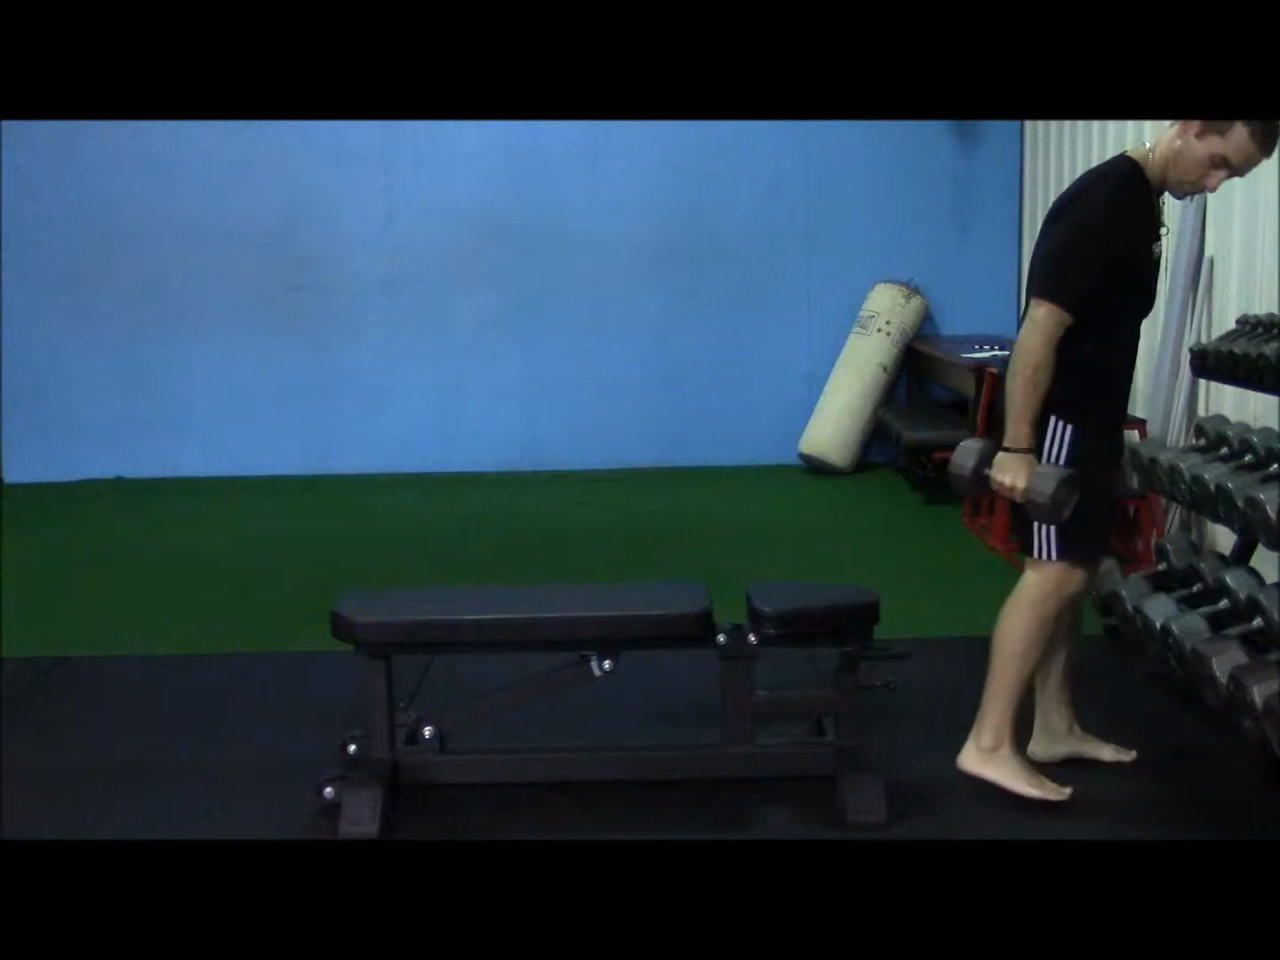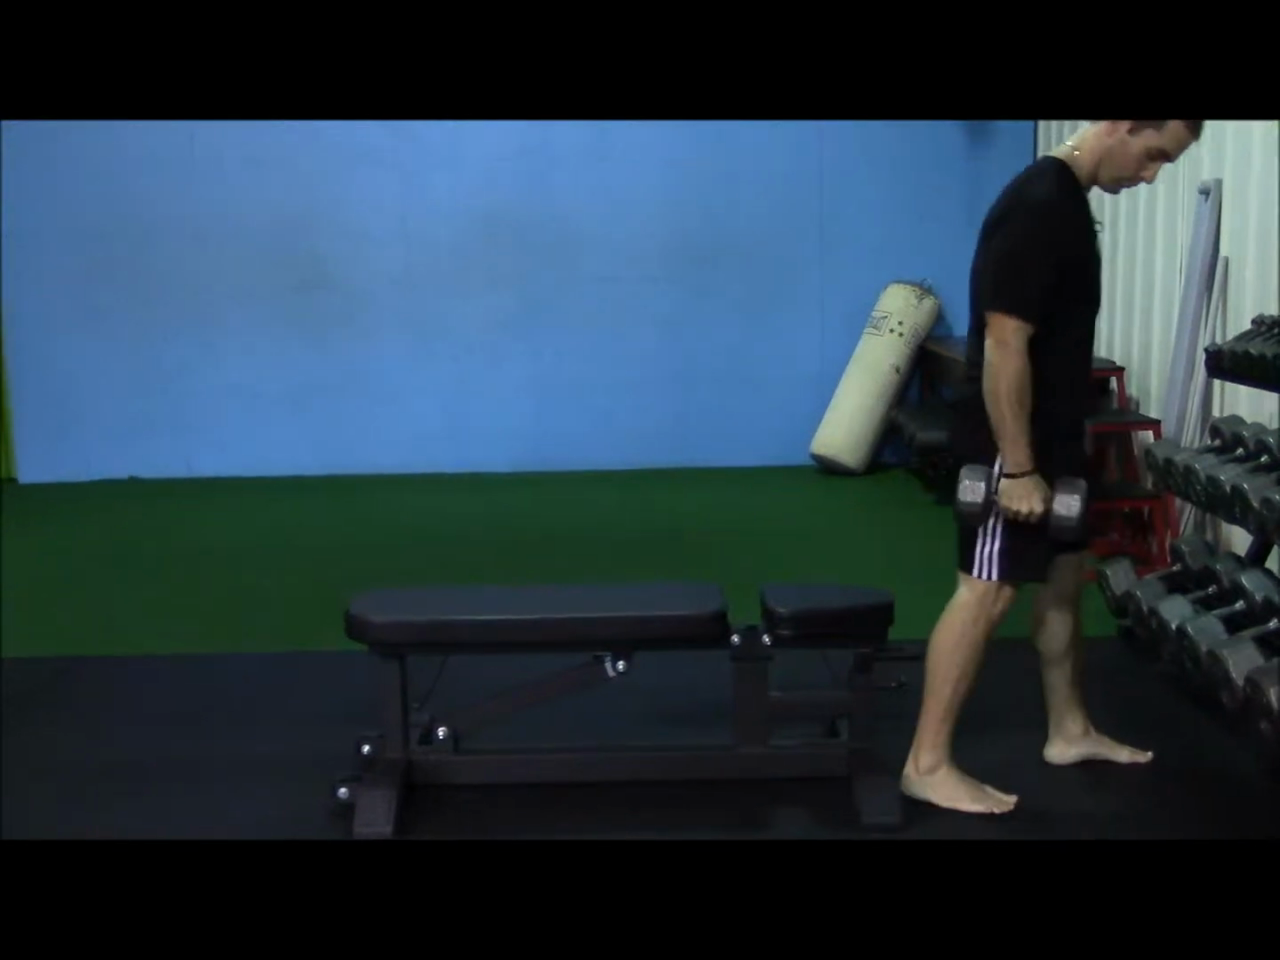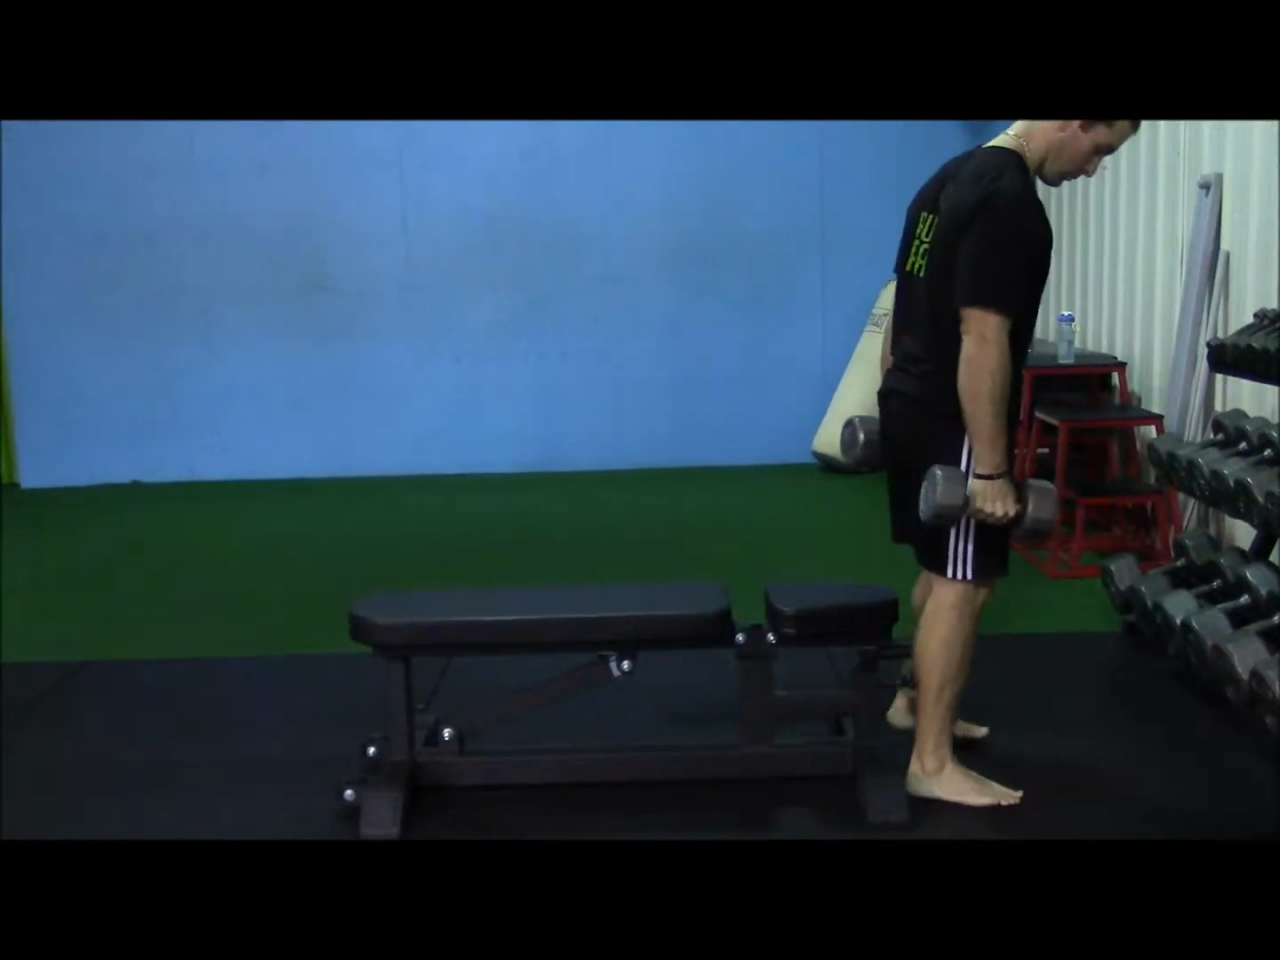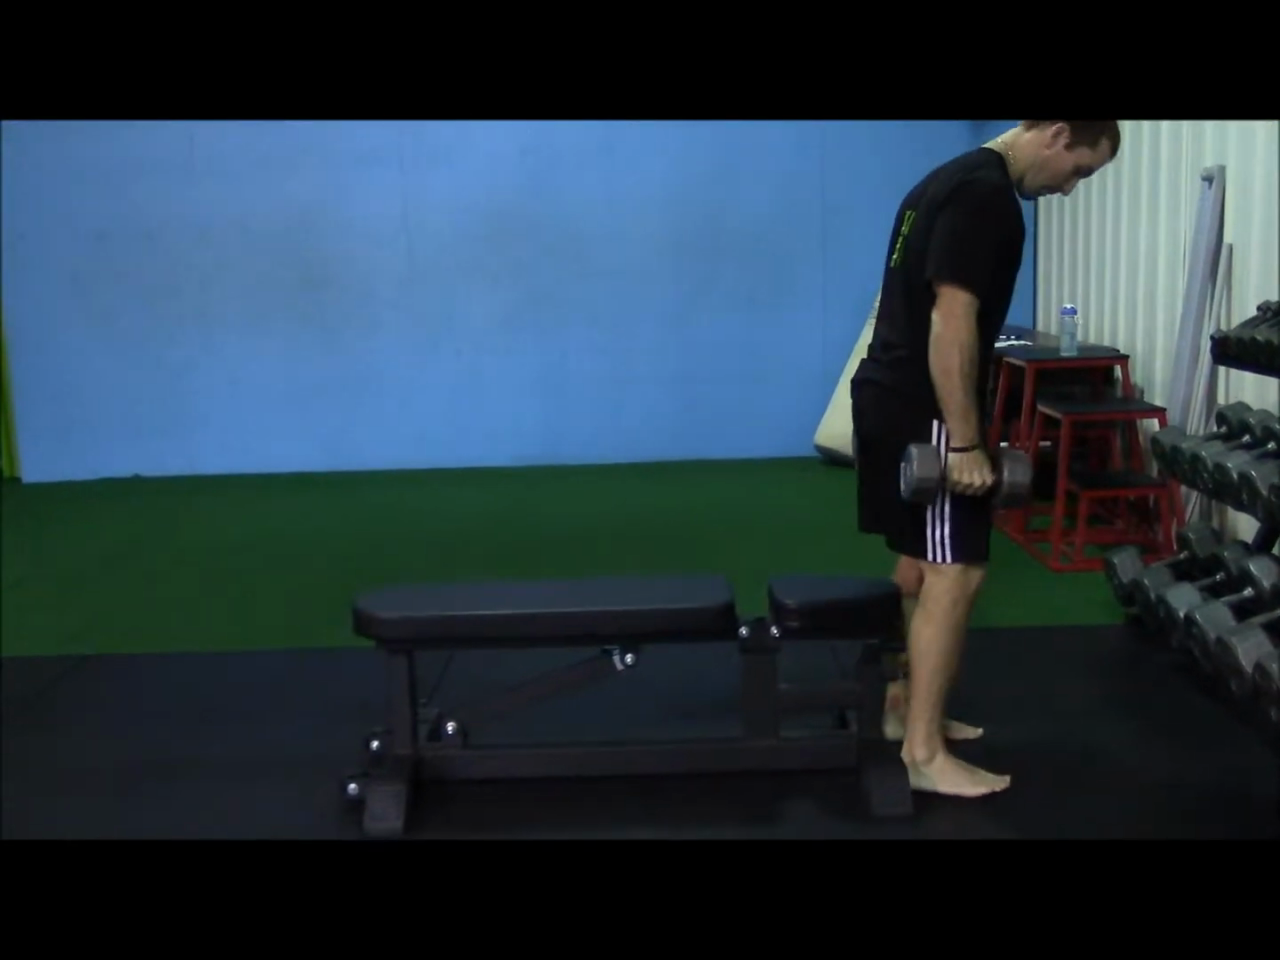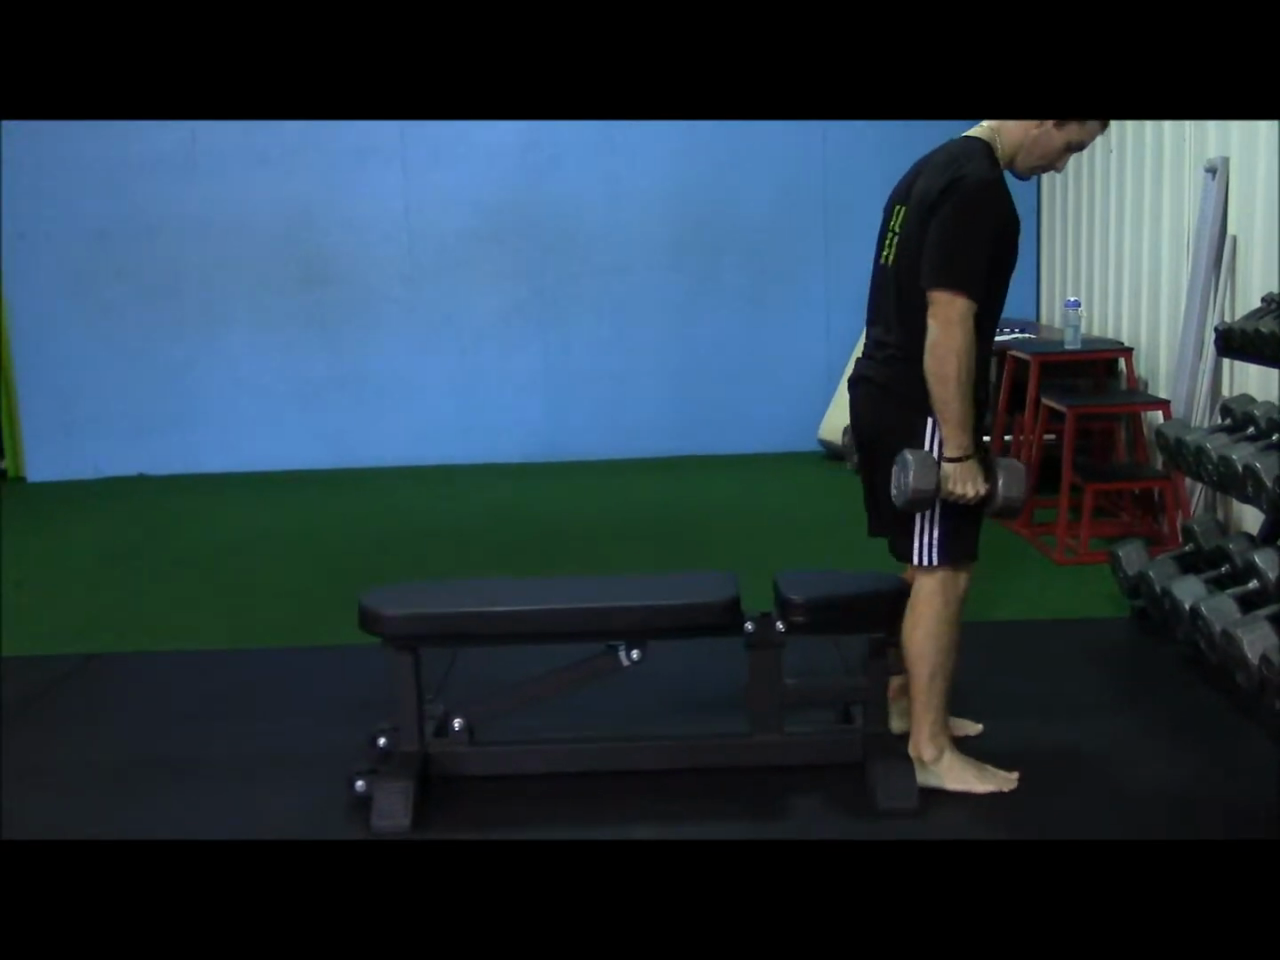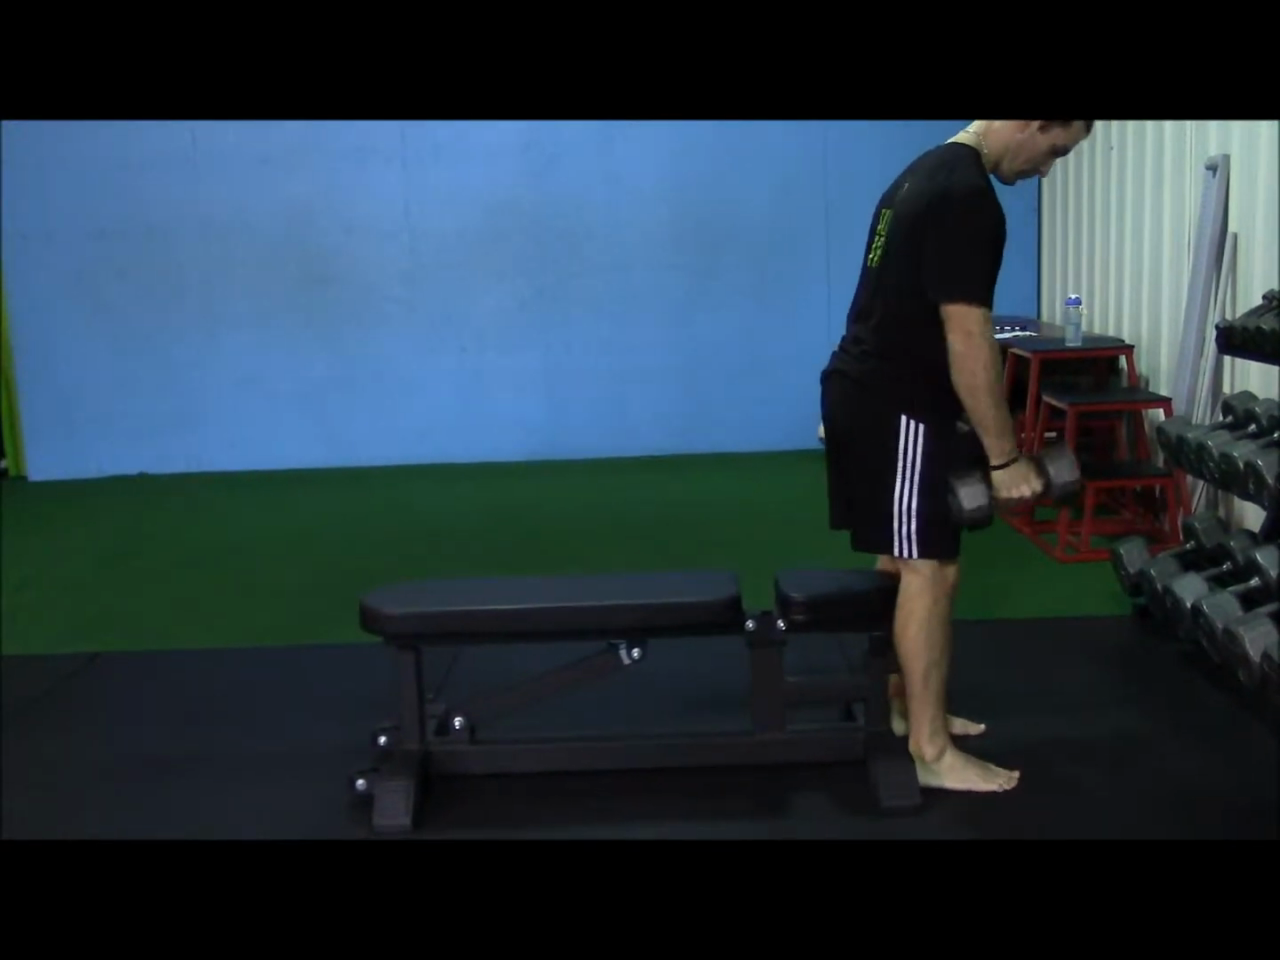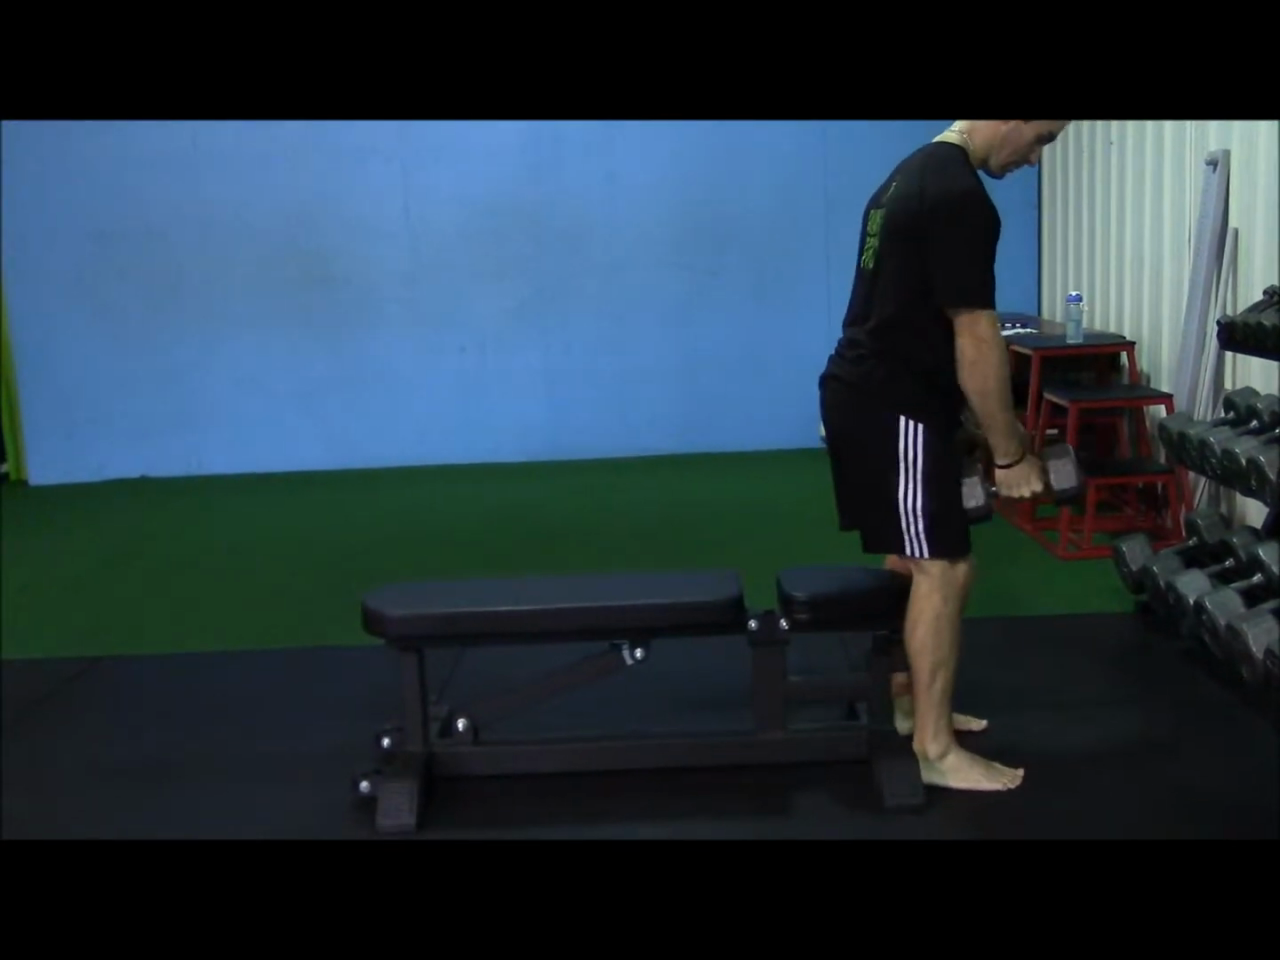
dt=0.5s
person 1, frame 1
left shoulder: (1142, 201)
right shoulder: (1104, 201)
right elbow: (1041, 326)
right wrist: (1016, 446)
left hip: (1091, 417)
right hip: (1062, 420)
left knee: (1073, 572)
right knee: (1054, 574)
left ankle: (1053, 726)
right ankle: (988, 743)
person 1, frame 2
left shoulder: (1067, 198)
right shoulder: (1040, 206)
right elbow: (1003, 347)
right wrist: (1018, 469)
left hip: (1051, 429)
right hip: (1016, 435)
left knee: (1066, 576)
right knee: (989, 590)
left ankle: (1069, 730)
right ankle: (927, 762)
person 1, frame 3
left shoulder: (958, 176)
right shoulder: (1010, 203)
left elbow: (911, 305)
right elbow: (983, 342)
left wrist: (897, 390)
right wrist: (991, 469)
left hip: (912, 404)
right hip: (950, 421)
left knee: (943, 572)
right knee: (963, 586)
left ankle: (915, 698)
right ankle: (931, 763)
person 1, frame 4
left shoulder: (957, 178)
right shoulder: (987, 193)
right elbow: (952, 319)
right wrist: (966, 443)
left hip: (887, 393)
right hip: (920, 408)
left knee: (916, 564)
right knee: (955, 572)
left ankle: (901, 704)
right ankle: (923, 752)
person 1, frame 5
left shoulder: (942, 165)
right shoulder: (978, 186)
right elbow: (949, 324)
right wrist: (960, 451)
left hip: (886, 392)
right hip: (917, 408)
left knee: (922, 563)
right knee: (943, 574)
left ankle: (904, 701)
right ankle: (931, 752)
person 1, frame 6
left shoulder: (934, 172)
right shoulder: (967, 196)
right elbow: (968, 338)
right wrist: (1006, 459)
left hip: (864, 389)
right hip: (897, 406)
left knee: (903, 560)
right knee: (929, 570)
left ankle: (900, 702)
right ankle: (931, 750)
person 1, frame 7
left shoulder: (920, 172)
right shoulder: (959, 197)
right elbow: (976, 342)
right wrist: (1011, 455)
left hip: (865, 391)
right hip: (893, 406)
left knee: (910, 560)
right knee: (944, 569)
left ankle: (906, 698)
right ankle: (935, 750)
